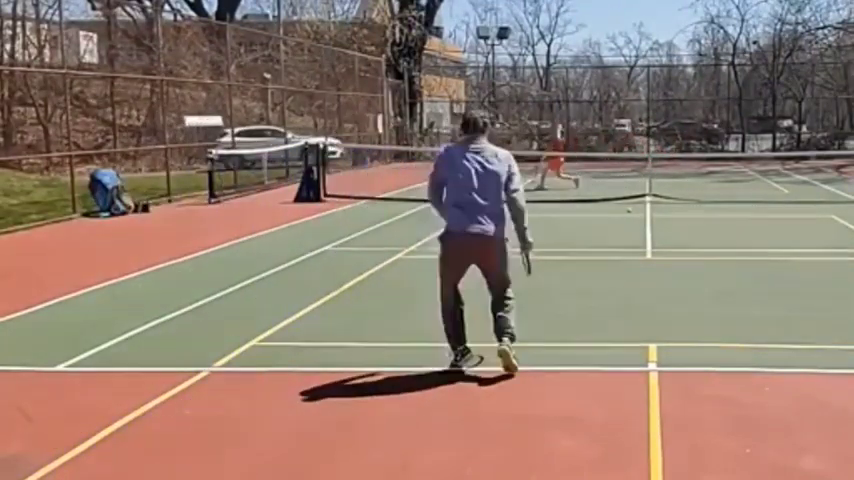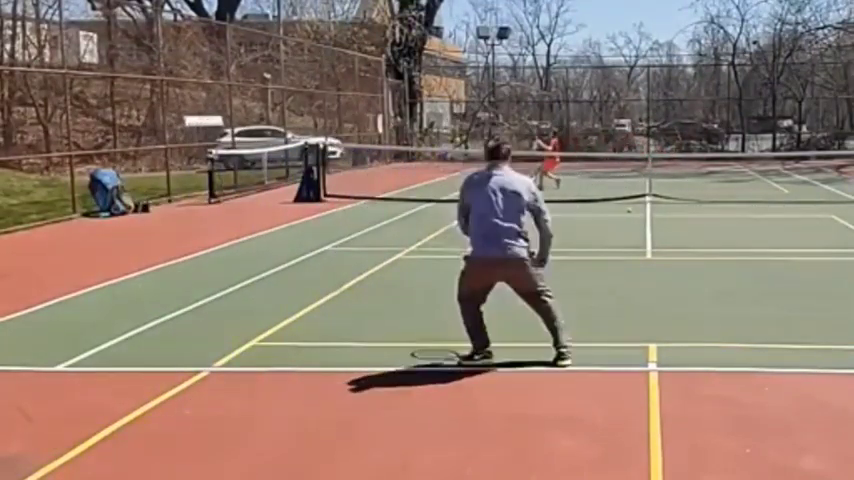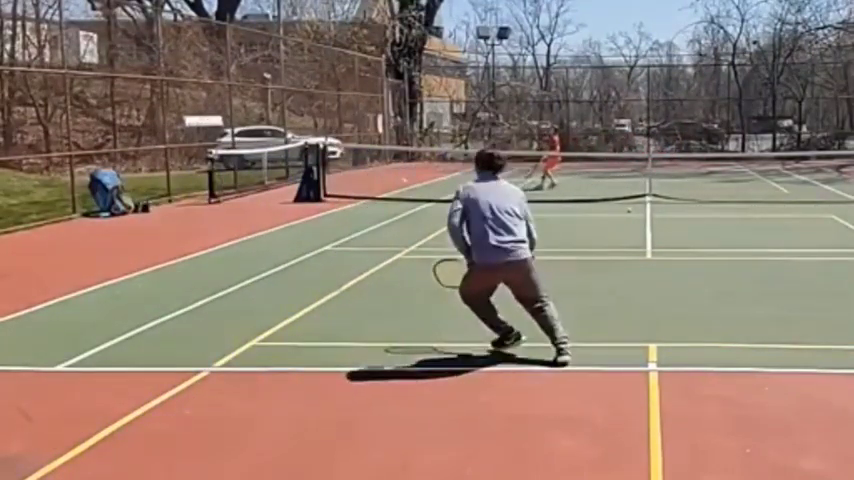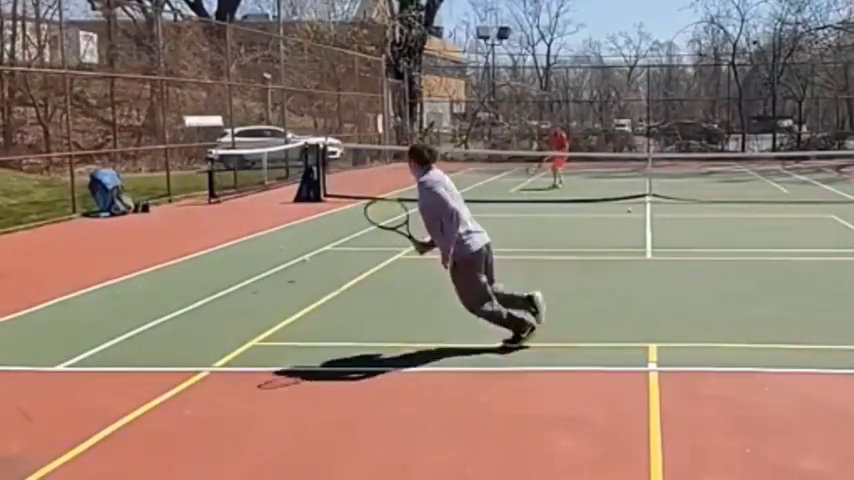
dt=0.2s
person 1, frame 1
left shoulder: (446, 155)
right shoulder: (503, 158)
left elbow: (434, 196)
right elbow: (516, 200)
right wrist: (524, 237)
left hip: (455, 236)
right hip: (490, 236)
left knee: (449, 294)
right knee: (502, 293)
left ankle: (460, 352)
right ankle: (504, 343)
person 1, frame 2
left shoulder: (472, 182)
right shoulder: (525, 183)
left elbow: (463, 222)
right elbow: (544, 225)
right wrist: (542, 257)
left hip: (481, 259)
right hip: (516, 256)
left knee: (467, 298)
right knee: (542, 299)
left ankle: (480, 349)
right ankle: (562, 350)
person 1, frame 3
left shoulder: (466, 191)
right shoulder: (515, 192)
left elbow: (454, 226)
right elbow: (532, 236)
left wrist: (470, 256)
left hip: (486, 262)
right hip: (520, 259)
left knee: (470, 295)
right knee: (539, 303)
left ankle: (508, 334)
right ankle: (561, 347)
person 1, frame 4
left shoulder: (426, 183)
right shoulder: (435, 179)
left elbow: (452, 212)
left wrist: (448, 249)
right wrist: (430, 242)
left hip: (465, 250)
right hip: (477, 243)
left knee: (478, 303)
right knee: (482, 293)
left ankle: (524, 325)
right ankle: (529, 301)
